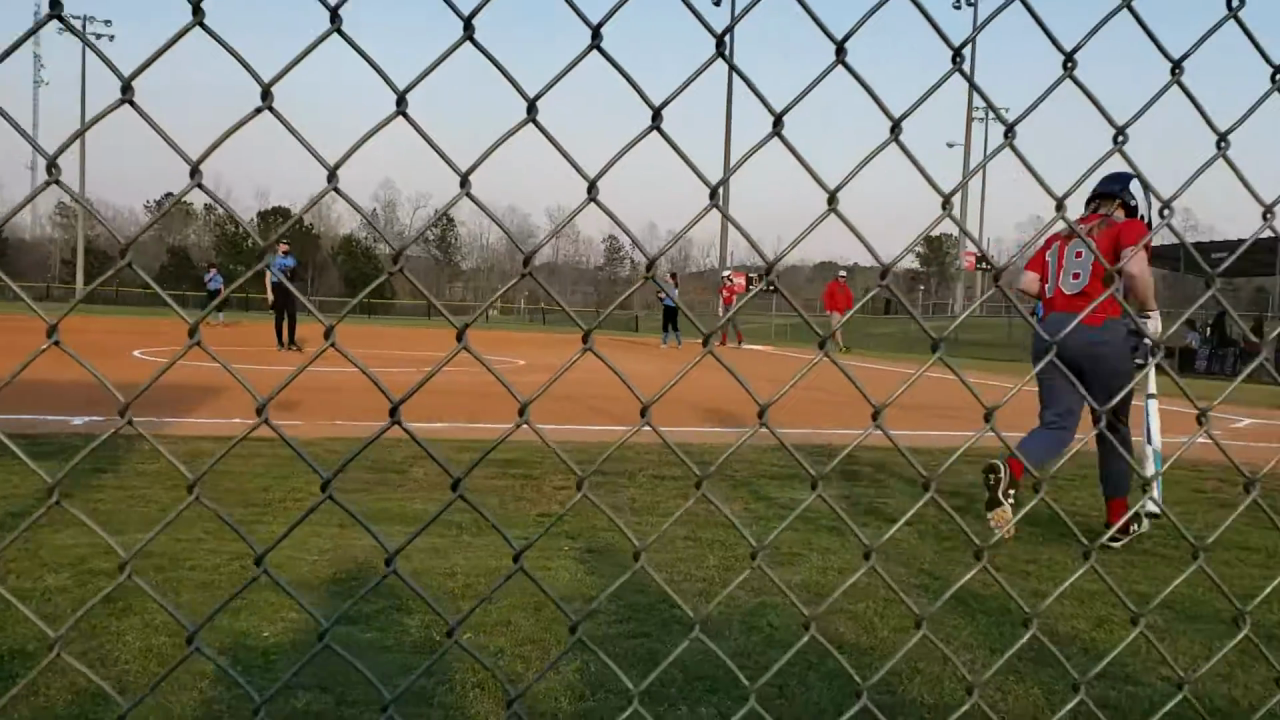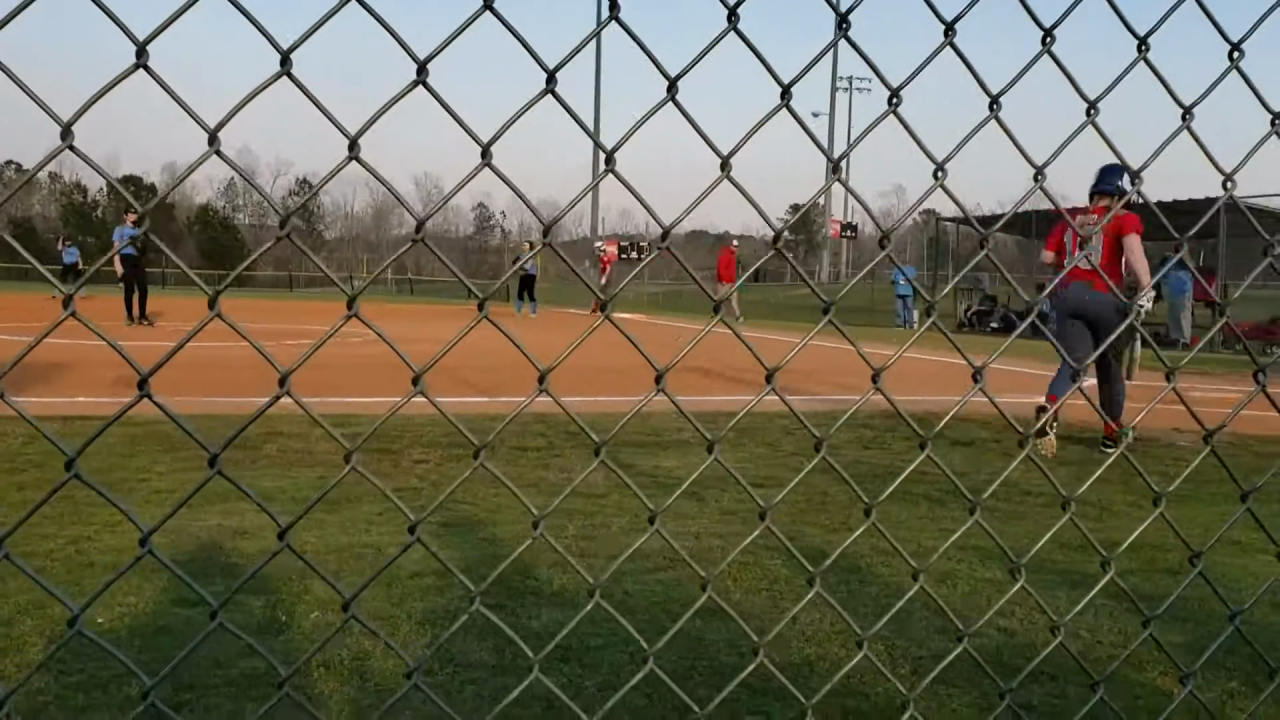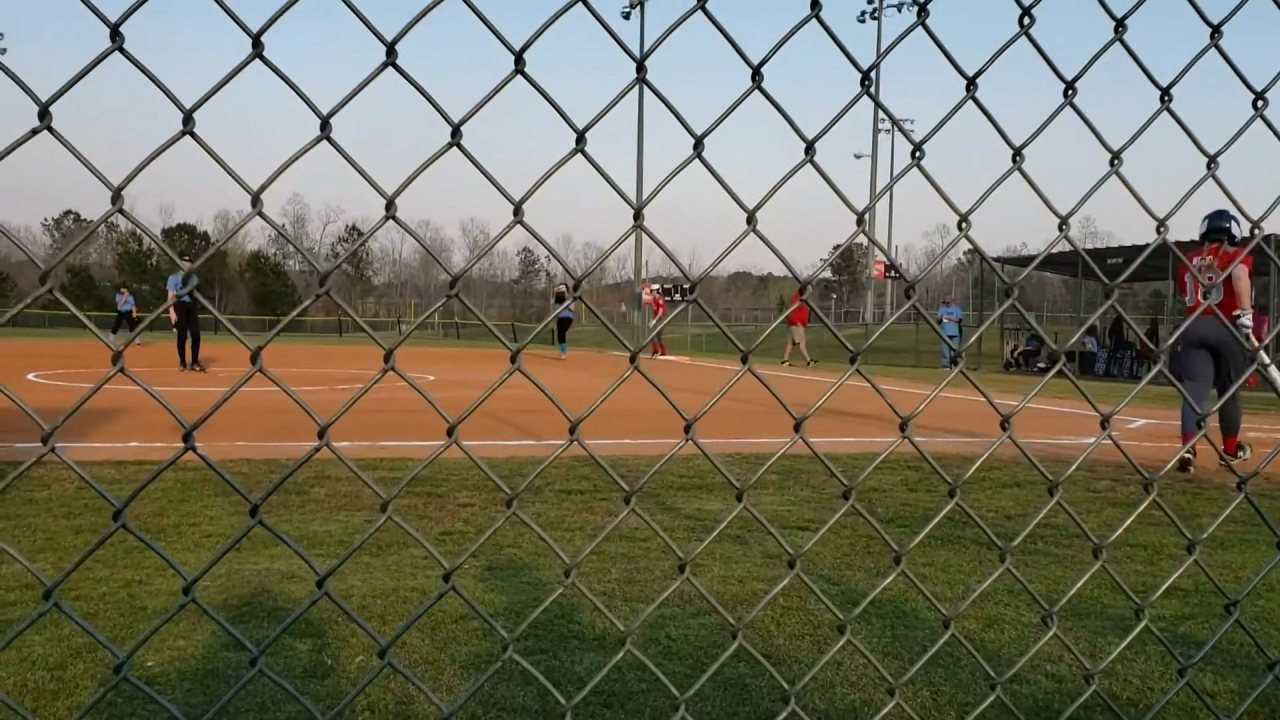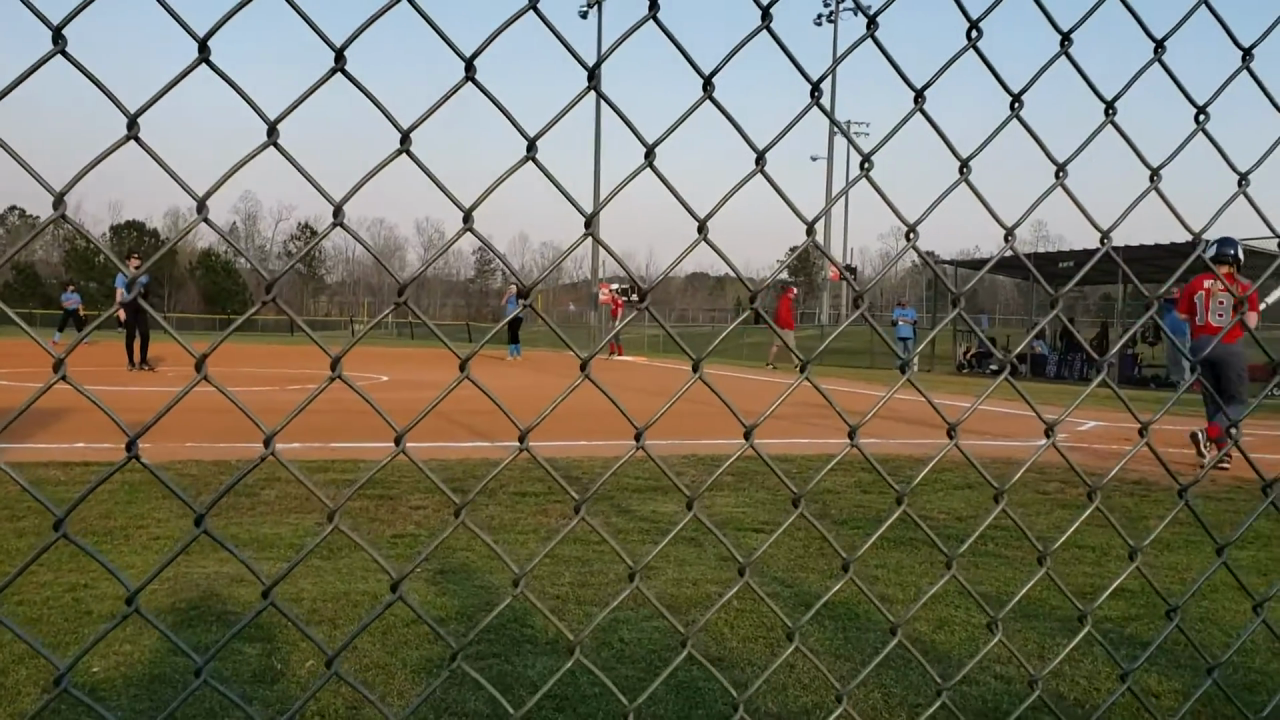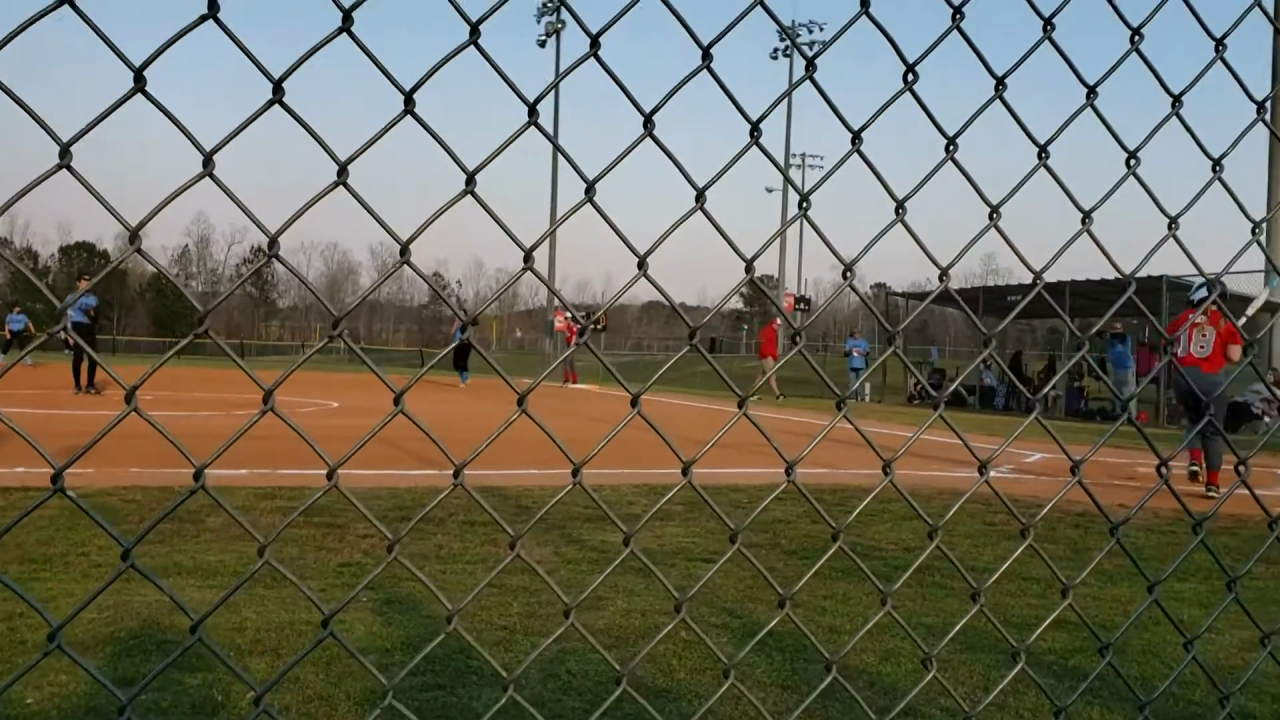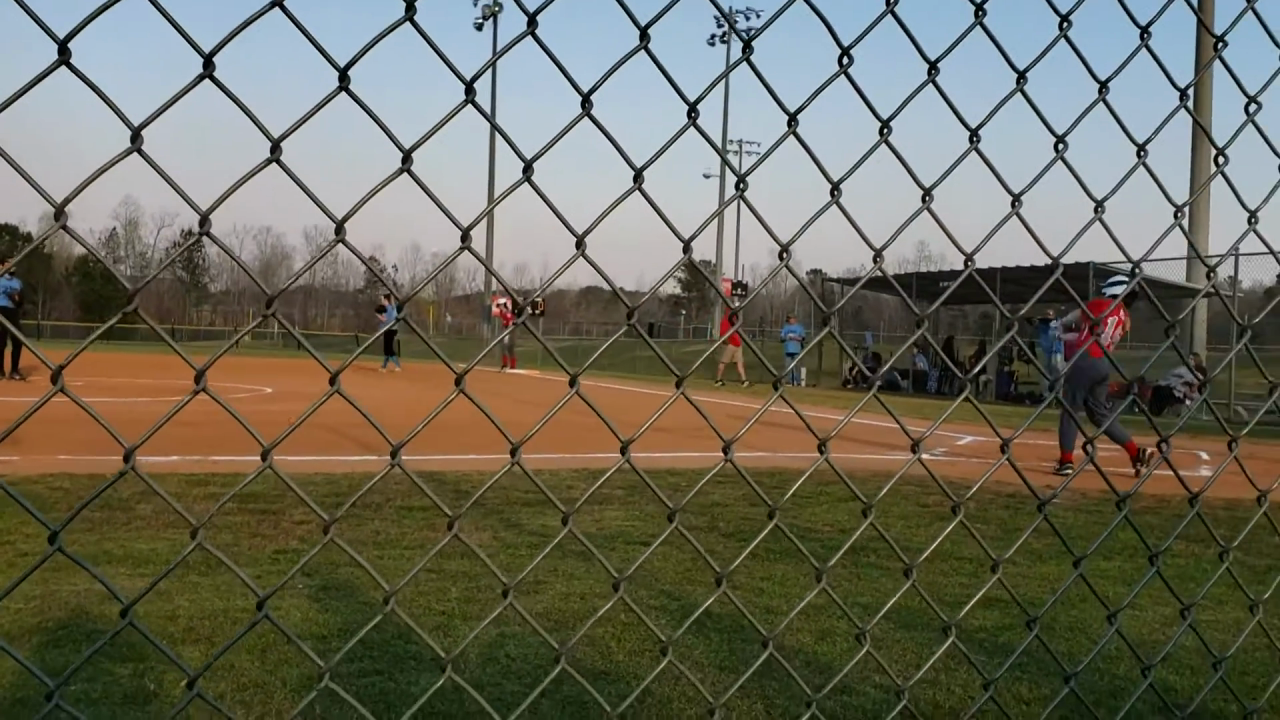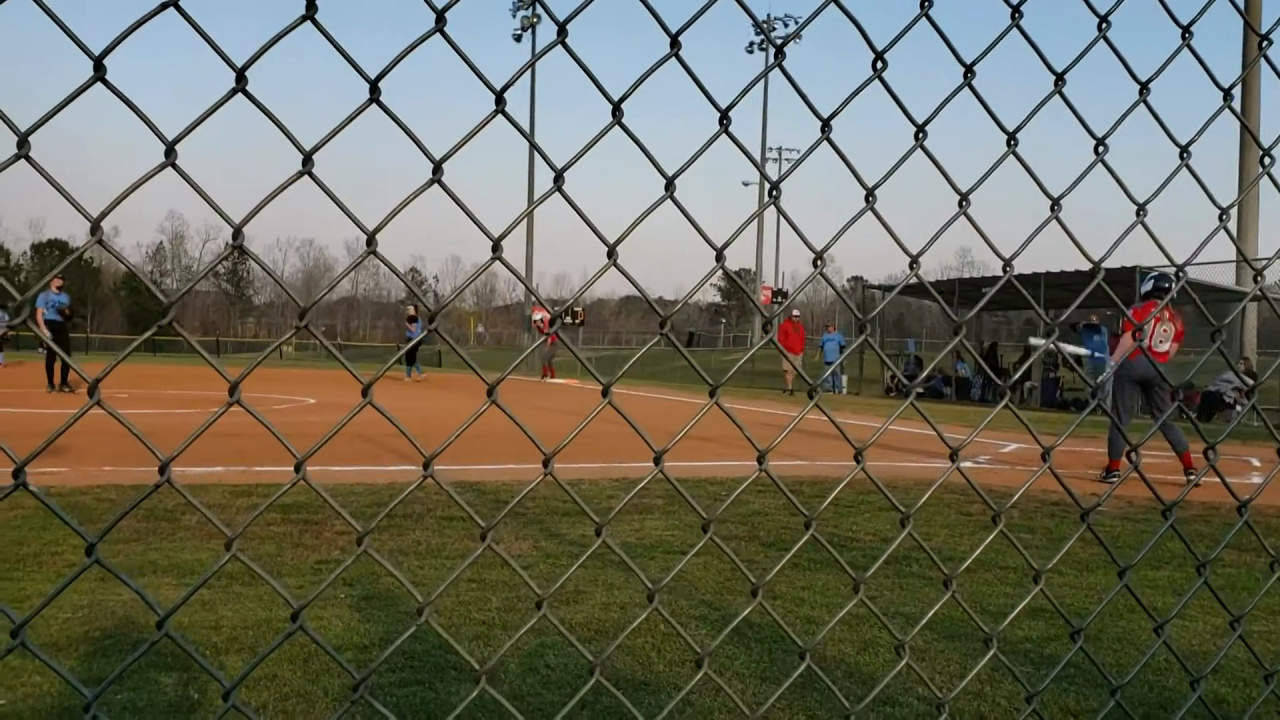
dt=0.7s
person 1, frame 1
left shoulder: (1060, 235)
right shoulder: (1131, 229)
left elbow: (1026, 283)
right elbow: (1134, 268)
right wrist: (1149, 312)
left hip: (1052, 334)
right hip: (1102, 336)
left knee: (1056, 427)
right knee: (1114, 428)
left ankle: (1008, 473)
right ankle: (1118, 523)
person 1, frame 2
left shoulder: (1071, 218)
right shoulder: (1124, 217)
left elbow: (1048, 255)
right elbow: (1134, 249)
right wrist: (1146, 291)
left hip: (1068, 296)
right hip: (1105, 298)
left knee: (1070, 368)
right knee: (1110, 368)
left ankle: (1048, 410)
right ankle: (1112, 433)
person 1, frame 3
left shoulder: (1189, 260)
right shoulder: (1236, 255)
right elbow: (1240, 275)
right wrist: (1245, 312)
left hip: (1193, 329)
right hip: (1226, 329)
left knee: (1193, 392)
right knee: (1228, 391)
left ankle: (1187, 448)
right ankle: (1231, 448)
person 1, frame 4
left shoulder: (1195, 283)
right shoulder: (1244, 286)
left elbow: (1182, 316)
right elbow: (1251, 323)
right wrist: (1235, 314)
left hip: (1201, 346)
right hip: (1230, 348)
left knee: (1214, 400)
right knee: (1237, 402)
left ankle: (1220, 453)
right ankle: (1207, 435)
person 1, frame 5
left shoulder: (1183, 318)
right shoulder: (1227, 322)
right elbow: (1234, 357)
right wrist: (1217, 348)
left hip: (1182, 377)
right hip: (1211, 379)
left knee: (1194, 421)
right knee: (1213, 431)
left ankle: (1194, 461)
right ankle: (1212, 484)
person 1, frame 6
left shoulder: (1103, 304)
right shoulder: (1125, 318)
left elbow: (1077, 316)
left wrist: (1064, 323)
right wrist: (1071, 336)
left hip: (1084, 362)
right hip: (1102, 365)
left knee: (1070, 412)
right knee: (1101, 415)
left ankle: (1066, 462)
right ankle: (1137, 452)
person 1, frame 7
left shoulder: (1139, 309)
right shoulder: (1175, 317)
left elbow: (1128, 340)
right elbow: (1172, 351)
left wrist: (1111, 363)
left hip: (1131, 365)
right hip: (1158, 370)
left knee: (1120, 418)
right knee: (1165, 420)
left ankle: (1113, 469)
right ankle: (1190, 468)
